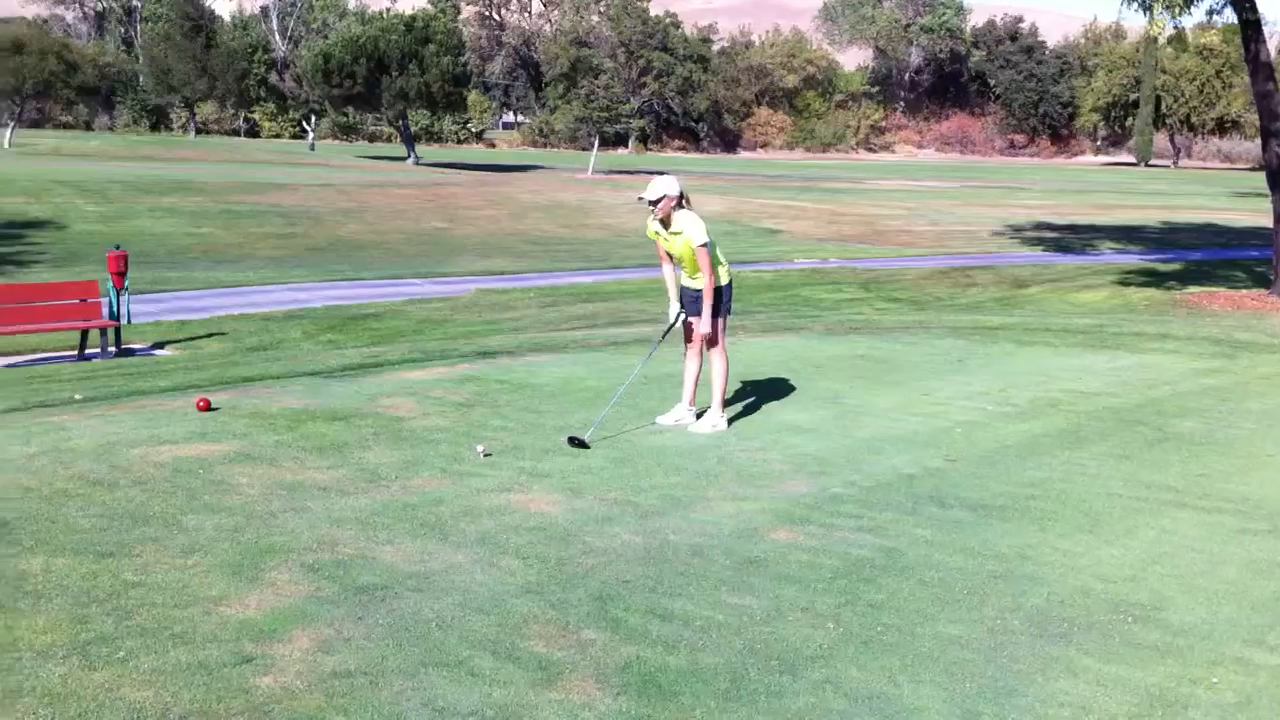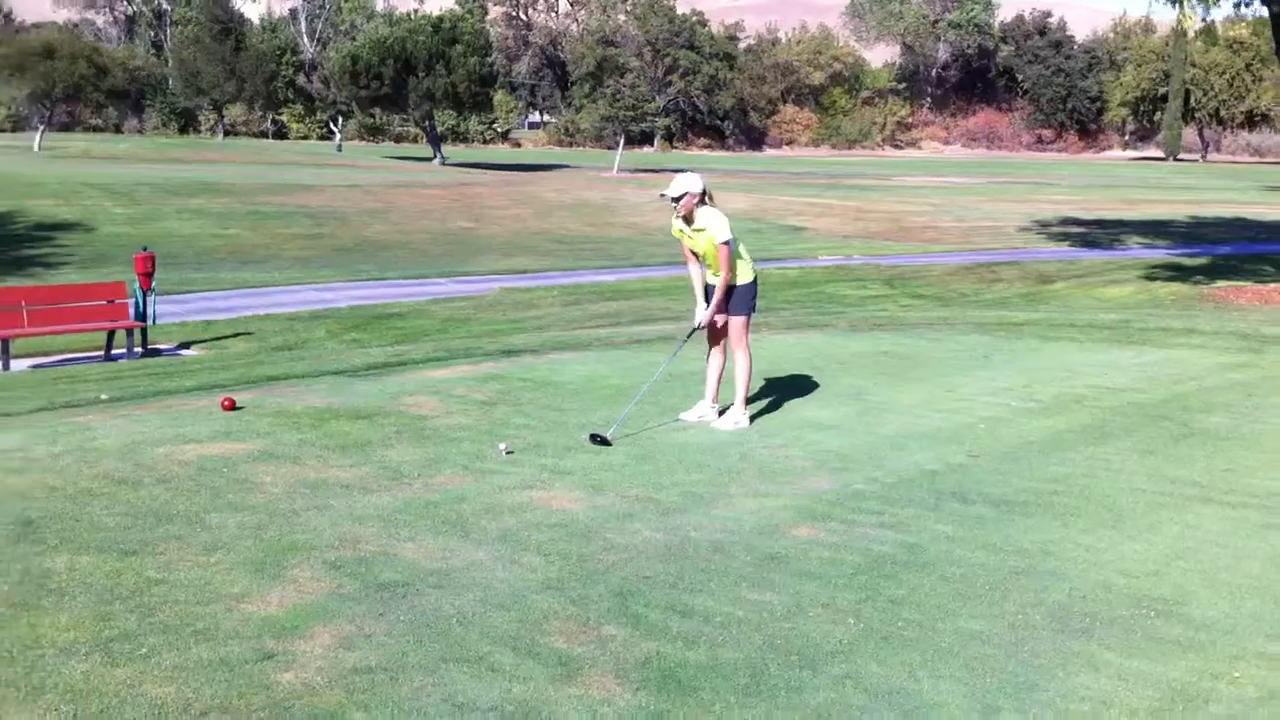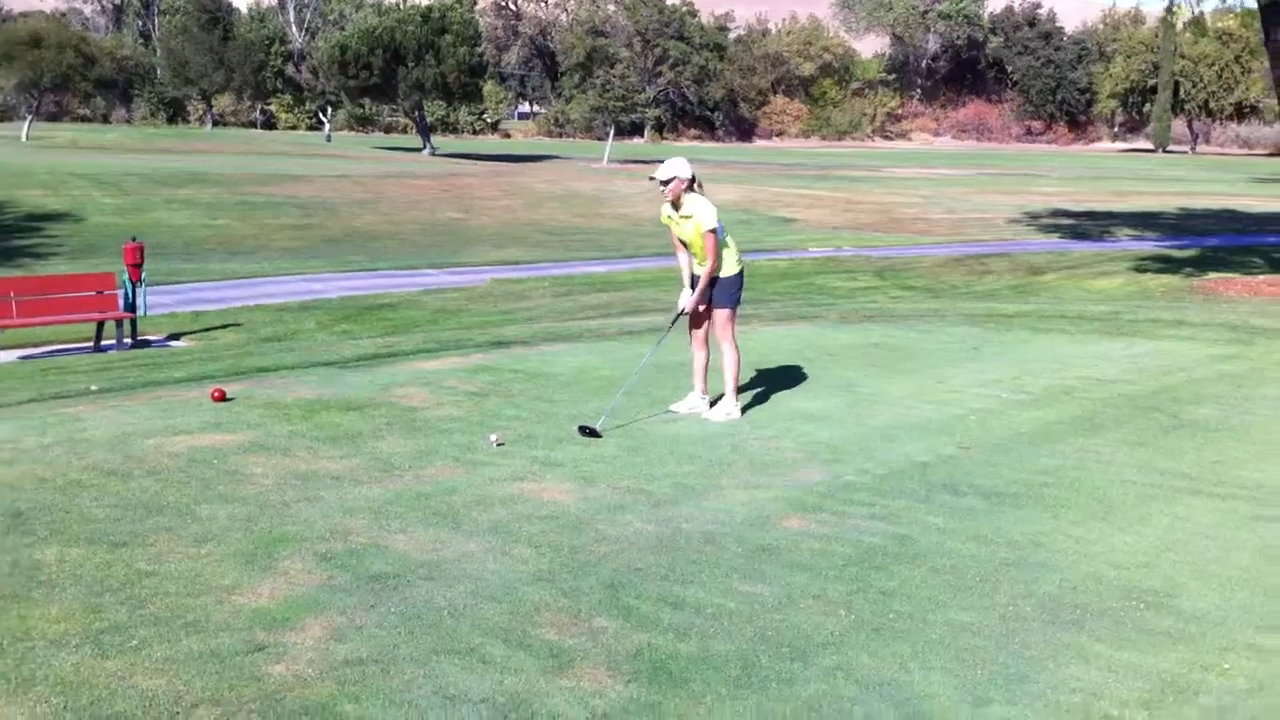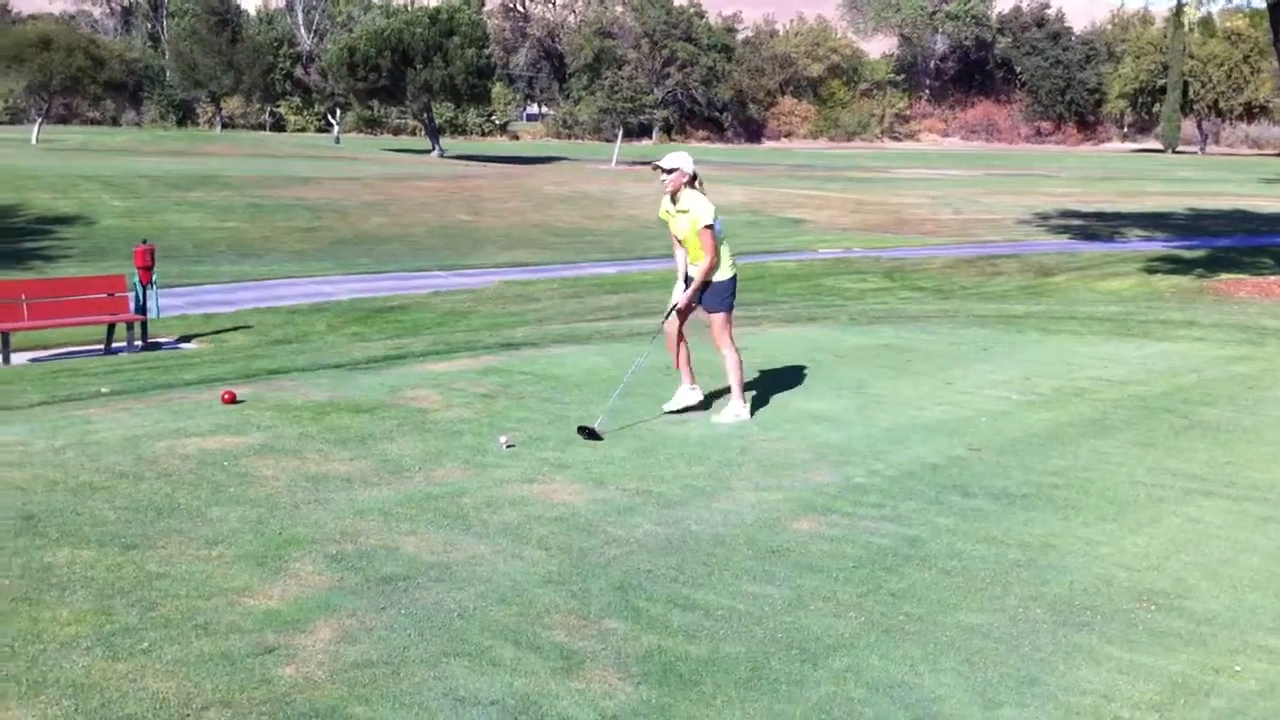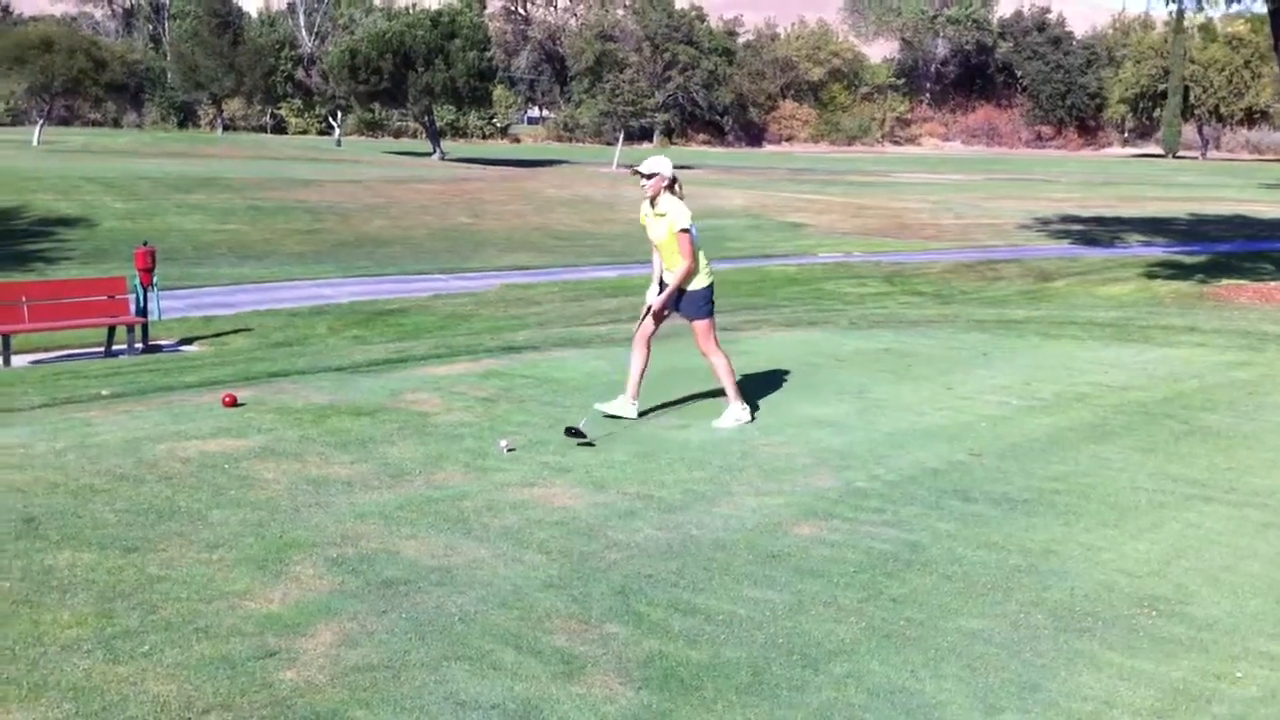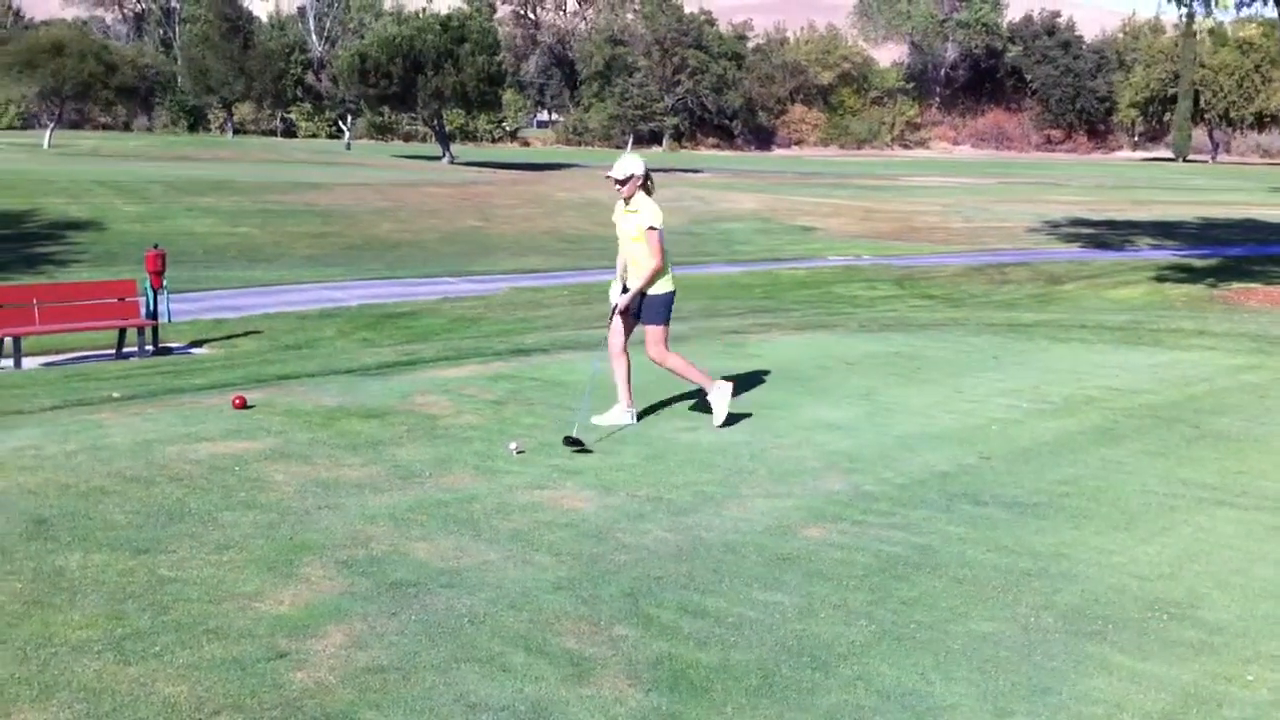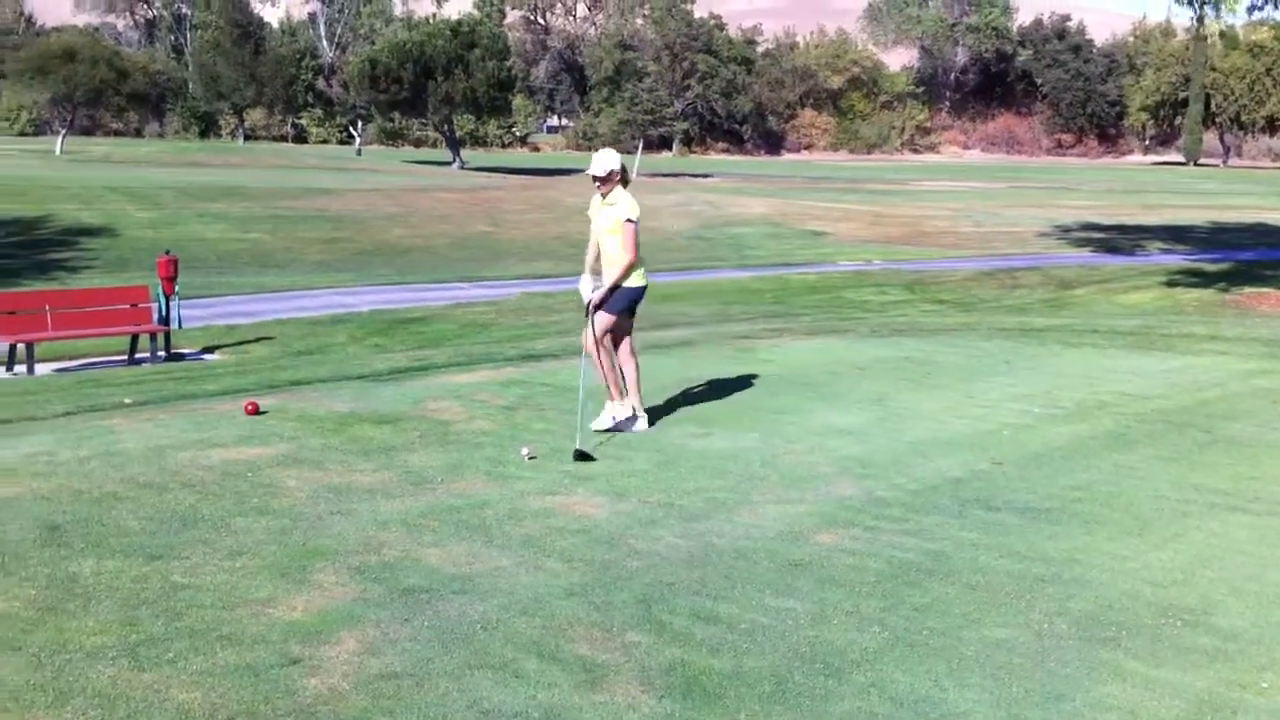
dt=0.2s
person 1, frame 1
left shoulder: (692, 226)
right shoulder: (655, 224)
left elbow: (709, 275)
right elbow: (667, 263)
left wrist: (706, 317)
right wrist: (673, 301)
left hip: (715, 284)
right hip: (689, 284)
left knee: (714, 346)
right knee: (692, 345)
left ankle: (717, 414)
right ankle: (686, 408)
person 1, frame 2
left shoulder: (716, 223)
right shoulder: (679, 223)
left elbow: (727, 272)
right elbow: (693, 263)
left wrist: (712, 310)
right wrist: (700, 302)
left hip: (740, 281)
right hip: (715, 282)
left knee: (737, 343)
right knee: (715, 343)
left ankle: (739, 410)
right ankle: (709, 404)
person 1, frame 3
left shoulder: (703, 211)
right shoulder: (668, 210)
left elbow: (713, 261)
right elbow: (681, 251)
left wrist: (696, 297)
right wrist: (686, 288)
left hip: (726, 272)
right hip: (702, 272)
left knee: (724, 336)
right knee: (697, 333)
left ankle: (730, 402)
right ankle: (699, 396)
person 1, frame 4
left shoulder: (700, 208)
right shoulder: (667, 204)
left elbow: (711, 258)
left wrist: (690, 292)
right wrist: (680, 282)
left hip: (719, 276)
right hip: (694, 273)
left knee: (722, 340)
right knee: (672, 327)
left ankle: (739, 404)
right ankle: (689, 388)
person 1, frame 5
left shoulder: (677, 213)
right shoulder: (647, 209)
left elbow: (689, 263)
left wrist: (665, 297)
right wrist: (655, 284)
left hip: (694, 284)
right hip: (670, 281)
left knee: (708, 346)
right knee: (642, 334)
left ankle: (738, 407)
right ankle: (629, 400)
person 1, frame 6
left shoulder: (648, 211)
right shoulder: (621, 208)
left elbow: (657, 263)
left wrist: (631, 295)
right wrist: (618, 283)
left hip: (656, 290)
right hip: (636, 286)
left knee: (657, 353)
right knee: (615, 342)
left ankle: (715, 389)
right ankle: (624, 408)
person 1, frame 7
left shoulder: (626, 205)
right shoulder: (597, 202)
left elbow: (630, 256)
right elbow: (594, 243)
left wrist: (604, 288)
right wrist: (587, 275)
left hip: (628, 284)
right hip: (612, 284)
left knee: (592, 339)
right knee: (623, 347)
left ankle: (619, 403)
right ankle: (635, 412)
